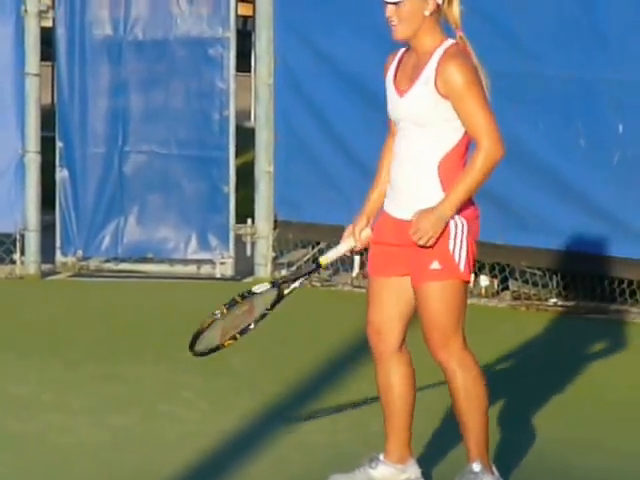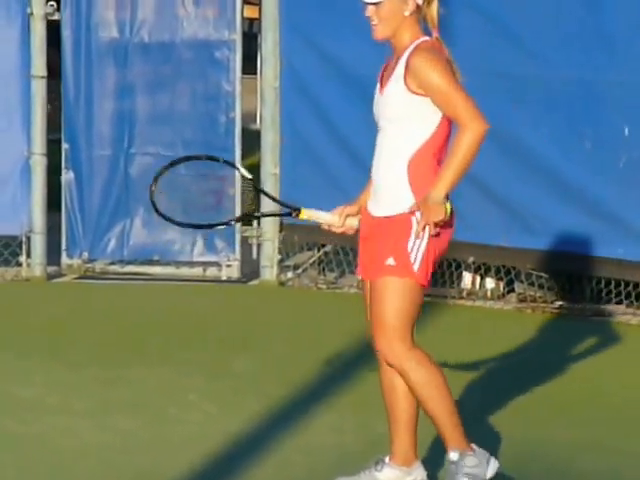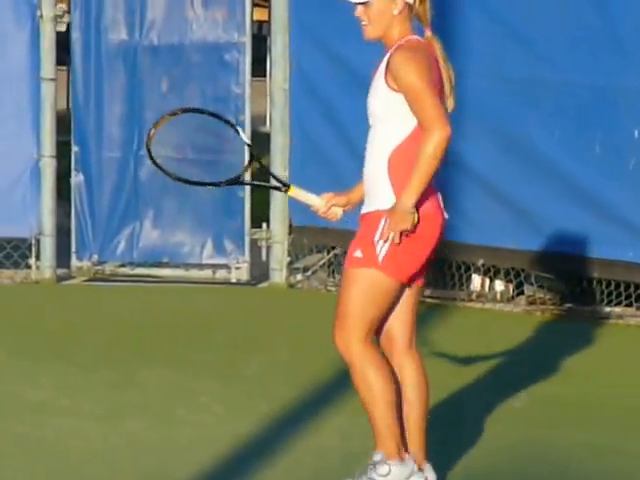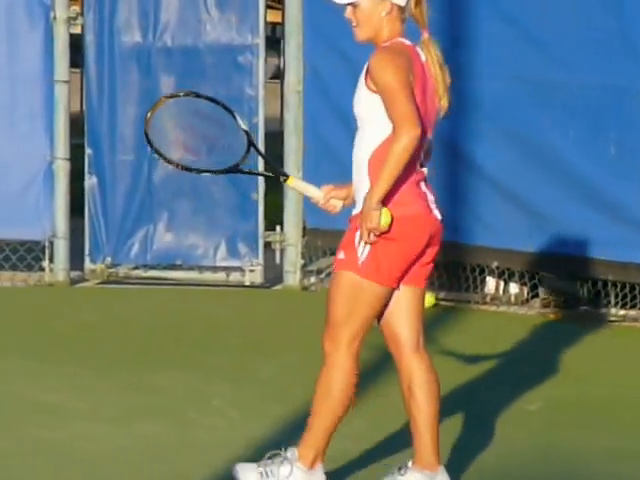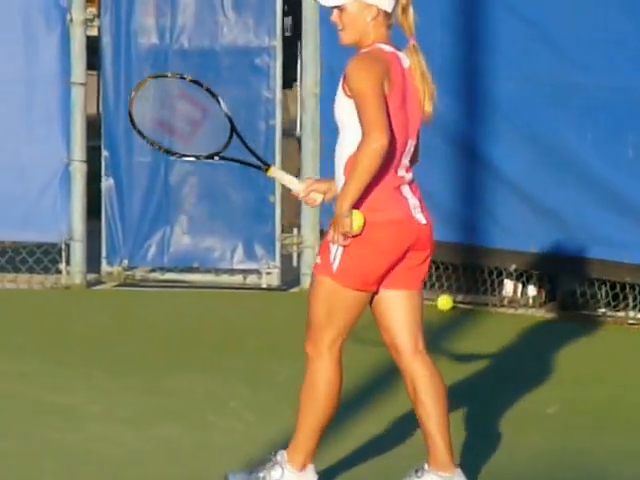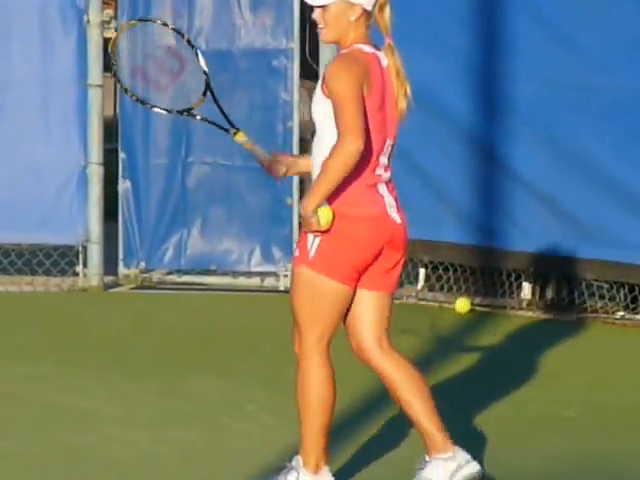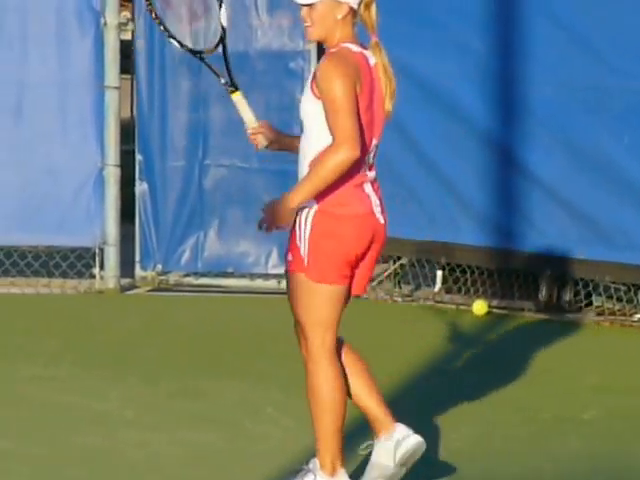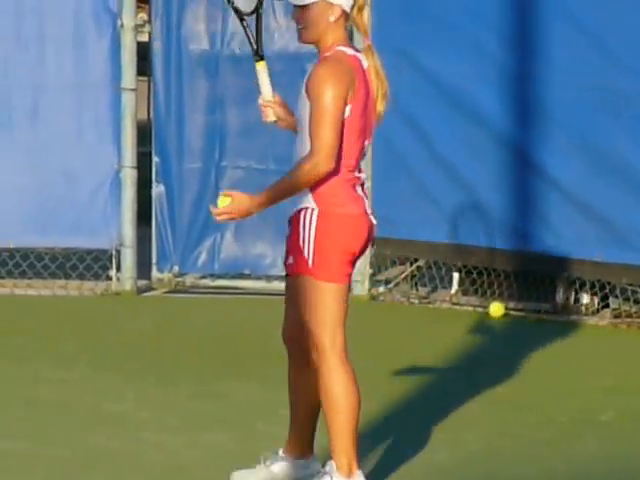
dt=0.2s
person 1, frame 1
left shoulder: (454, 64)
right shoulder: (397, 63)
left elbow: (491, 148)
left wrist: (442, 211)
right wrist: (368, 211)
left hip: (444, 225)
right hip: (396, 221)
left knee: (447, 348)
right knee: (383, 338)
person 1, frame 2
left shoulder: (424, 58)
right shoulder: (395, 63)
left elbow: (475, 126)
left wrist: (438, 196)
right wrist: (360, 203)
left hip: (417, 222)
right hip: (384, 219)
left knee: (393, 345)
right knee: (387, 343)
person 1, frame 3
left shoulder: (407, 56)
right shoulder: (408, 58)
left elbow: (438, 131)
left wrist: (406, 202)
right wrist: (354, 195)
left hip: (399, 221)
right hip: (388, 217)
left knee: (351, 338)
right knee: (396, 345)
person 1, frame 4
left shoulder: (388, 58)
right shoulder: (421, 60)
left elbow: (408, 133)
left wrist: (373, 201)
right wrist: (354, 188)
left hip: (387, 222)
right hip: (418, 218)
left knee: (340, 345)
right knee: (407, 347)
person 1, frame 5
left shoulder: (364, 65)
right shoulder: (411, 67)
left elbow: (377, 140)
left wrist: (344, 204)
right wrist: (338, 186)
left hip: (370, 226)
right hip: (409, 221)
left knee: (321, 348)
right knee: (409, 351)
person 1, frame 6
left shoulder: (345, 66)
right shoulder: (389, 66)
left elbow: (352, 143)
left wrist: (313, 199)
right wrist: (300, 164)
left hip: (345, 223)
right hip: (385, 219)
left knee: (309, 346)
right knee: (374, 348)
person 1, frame 7
left shoulder: (335, 64)
right shoulder: (373, 64)
left elbow: (346, 149)
left wrist: (291, 200)
right wrist: (284, 141)
left hip: (328, 219)
right hip: (365, 217)
left knee: (316, 350)
right knee: (322, 343)
right ankle: (391, 432)
person 1, frame 8
left shoulder: (330, 69)
right shoulder: (364, 66)
left elbow: (323, 159)
left wrist: (260, 200)
right wrist: (296, 122)
left hip: (325, 218)
right hip: (350, 216)
left knee: (327, 351)
right knee: (296, 339)
